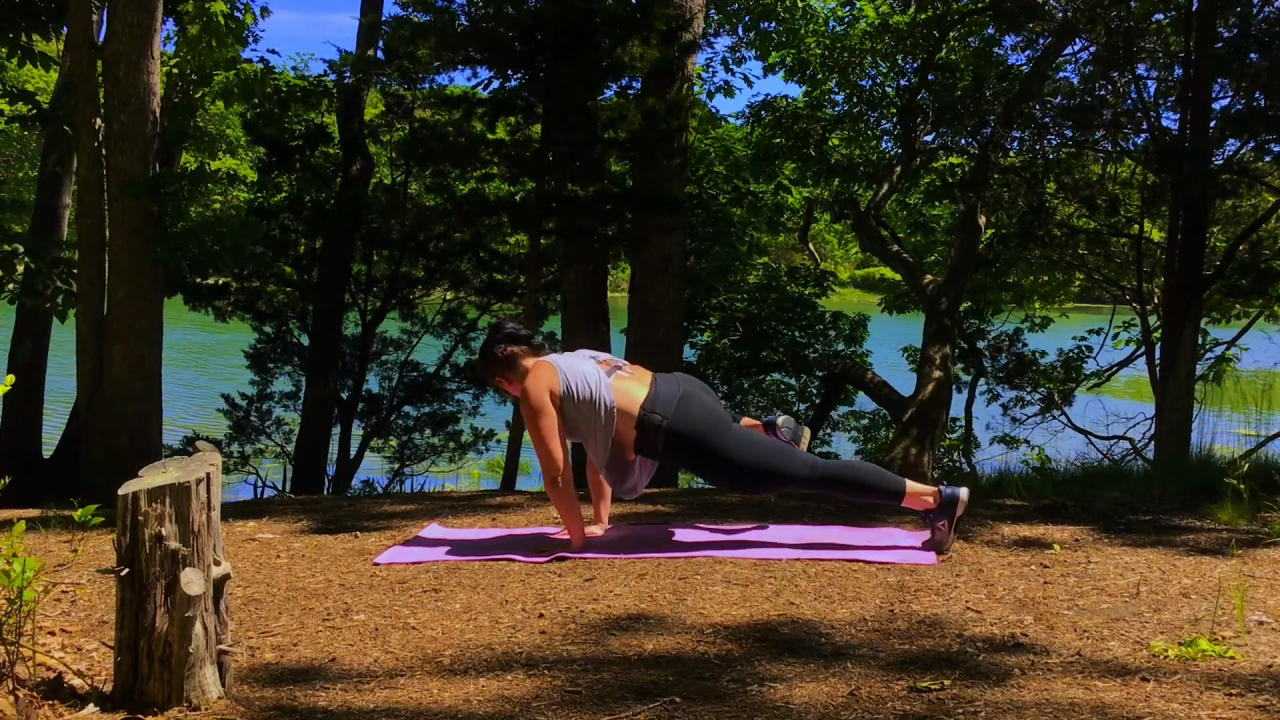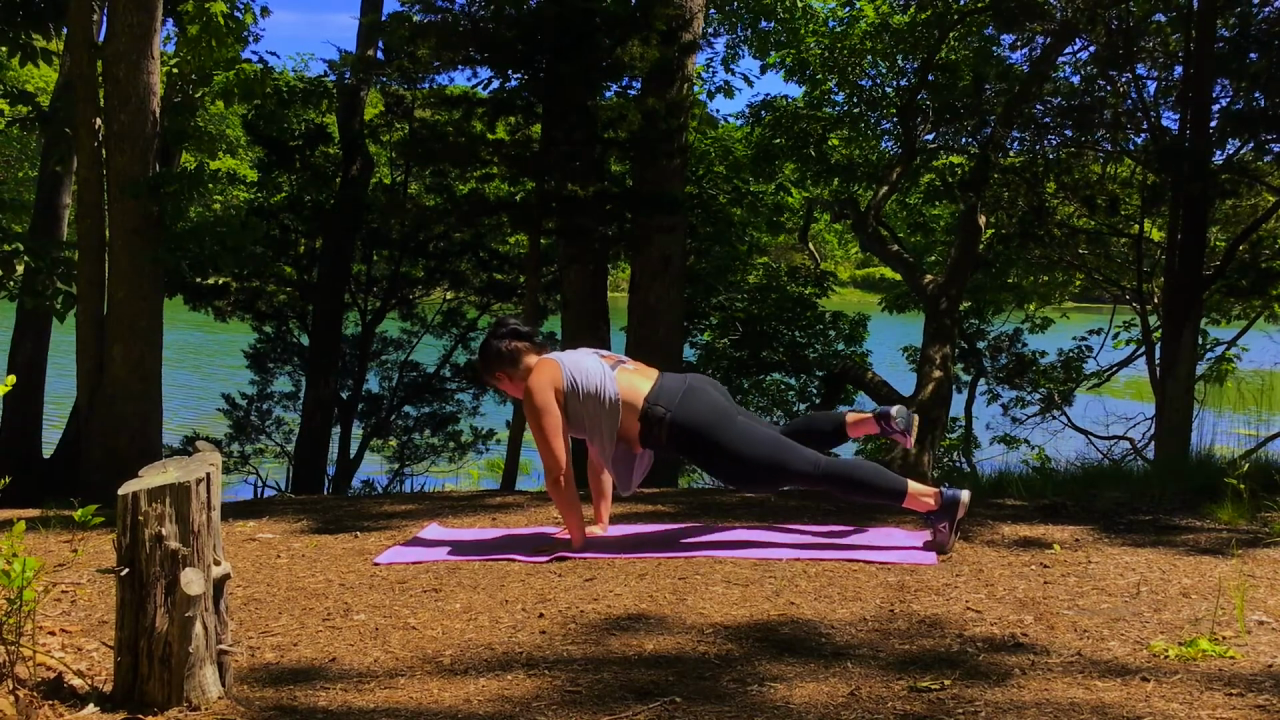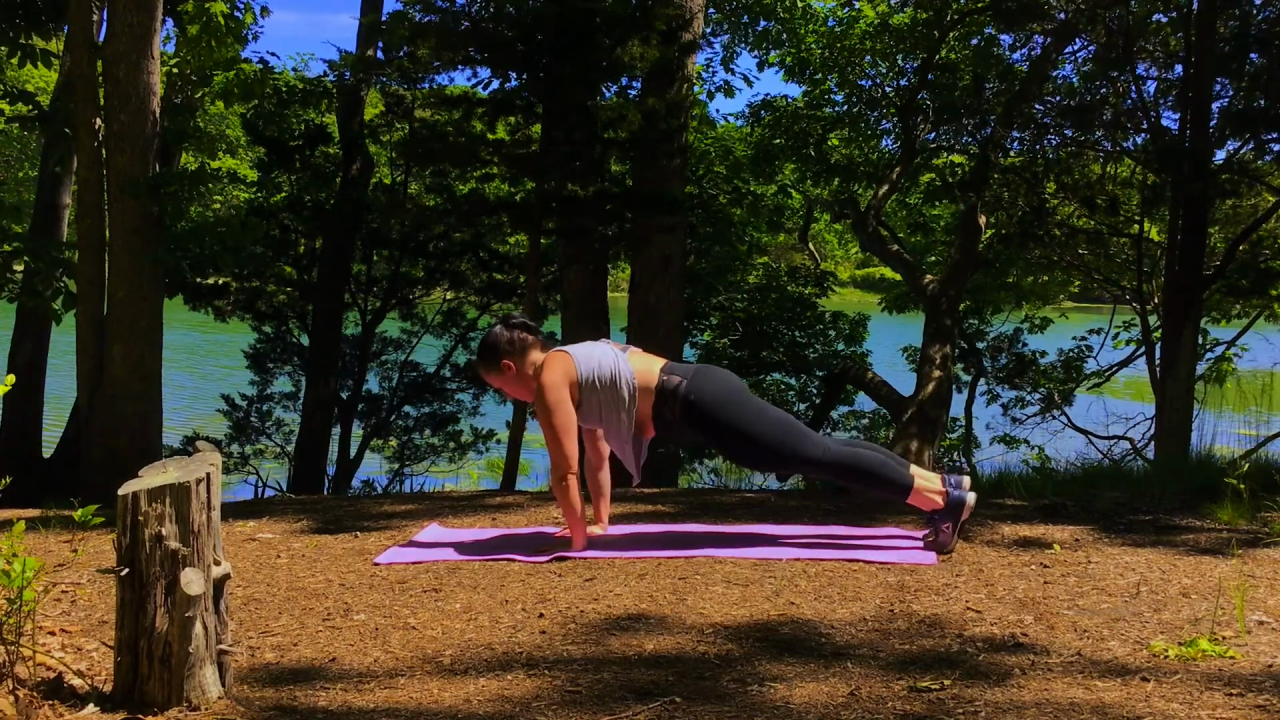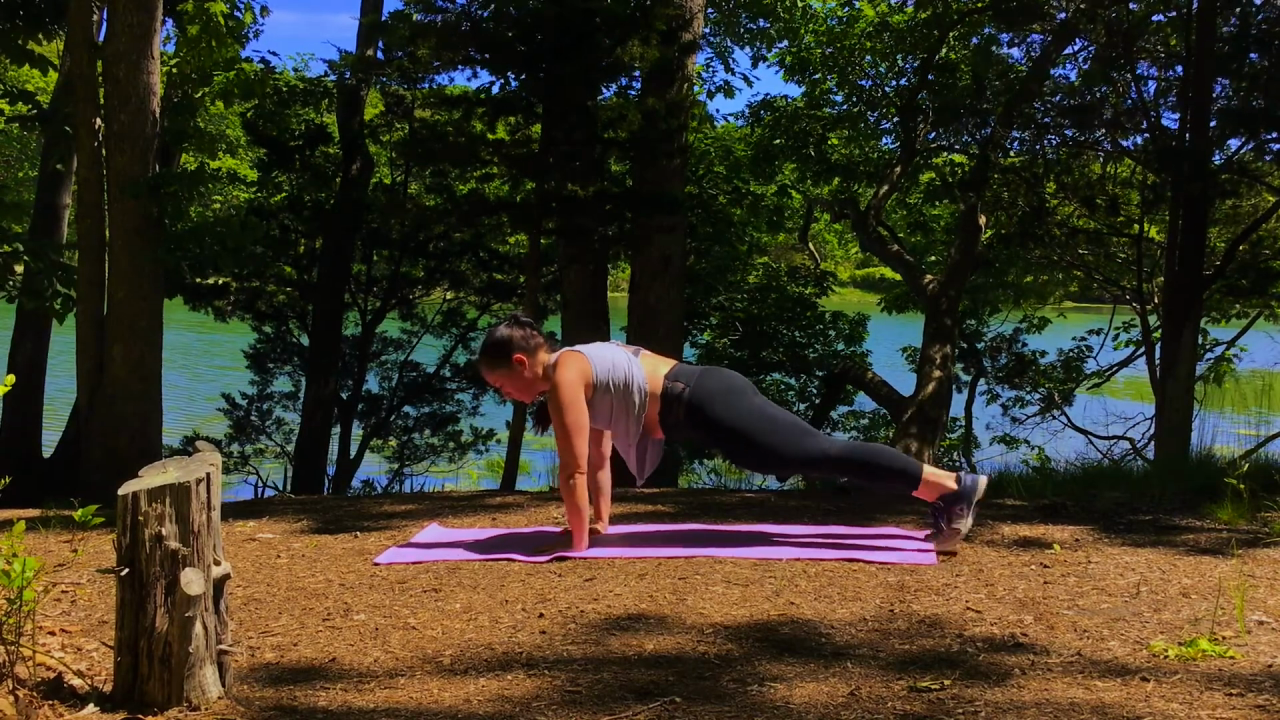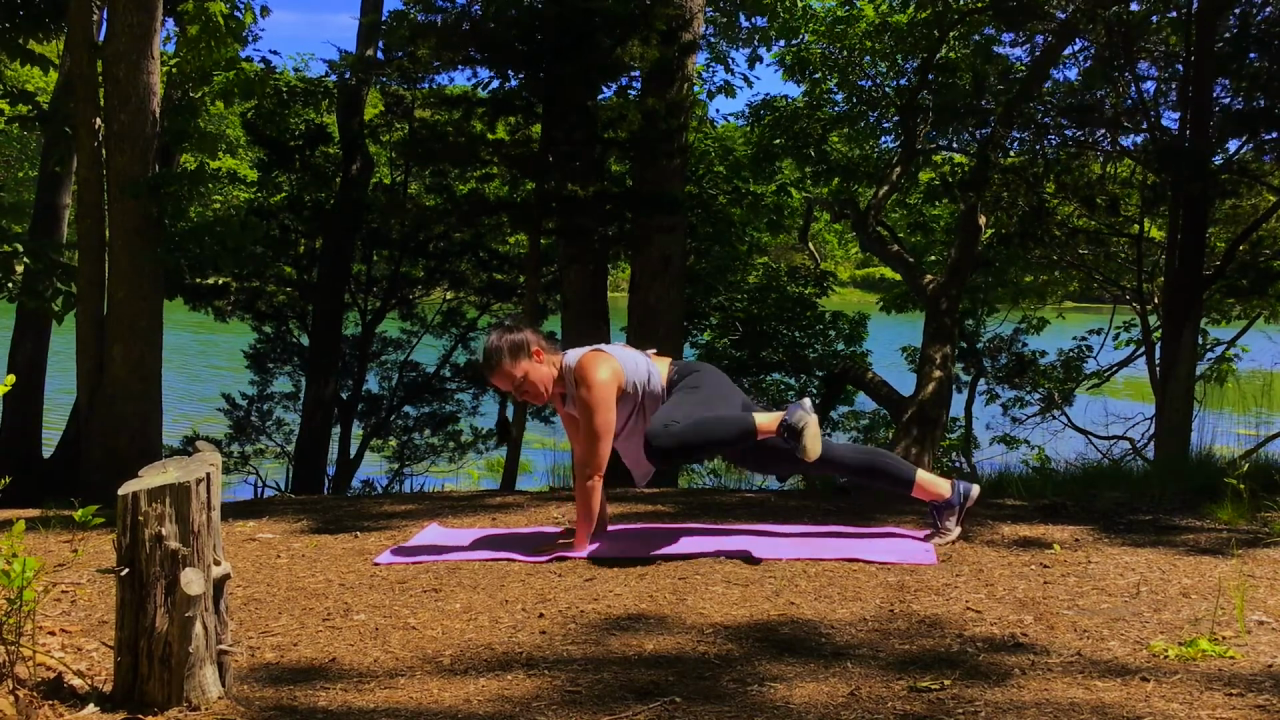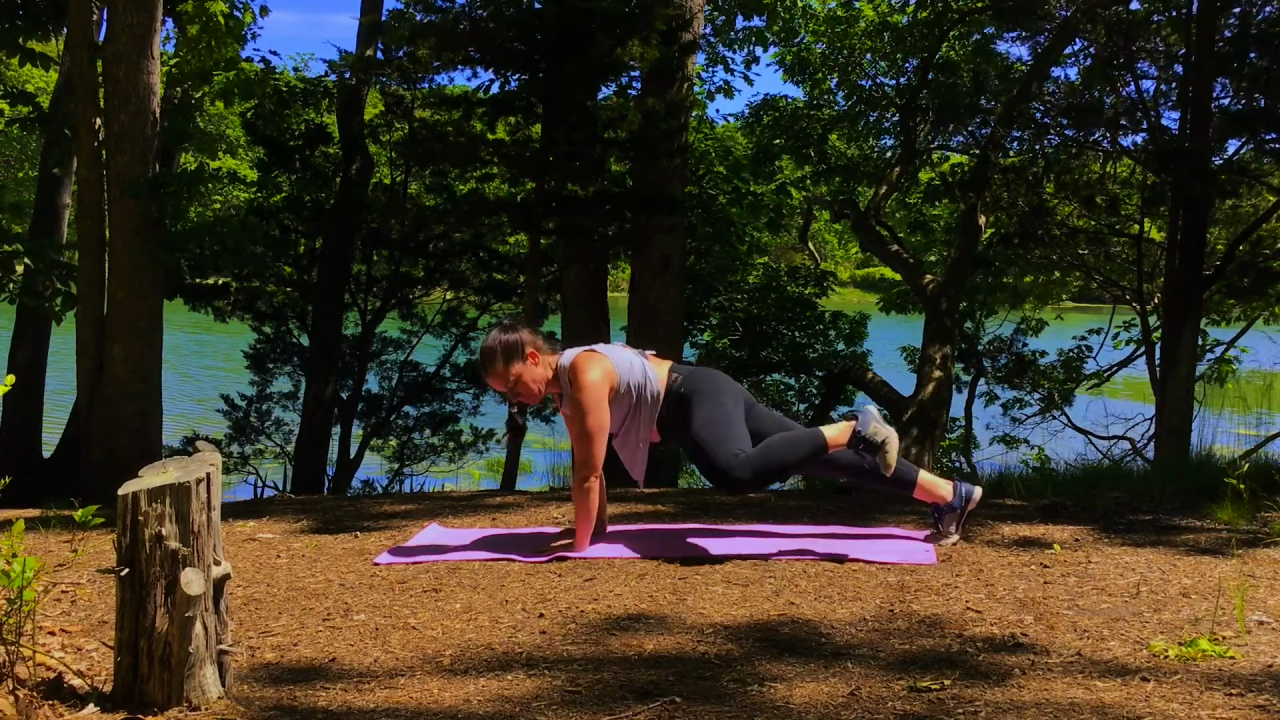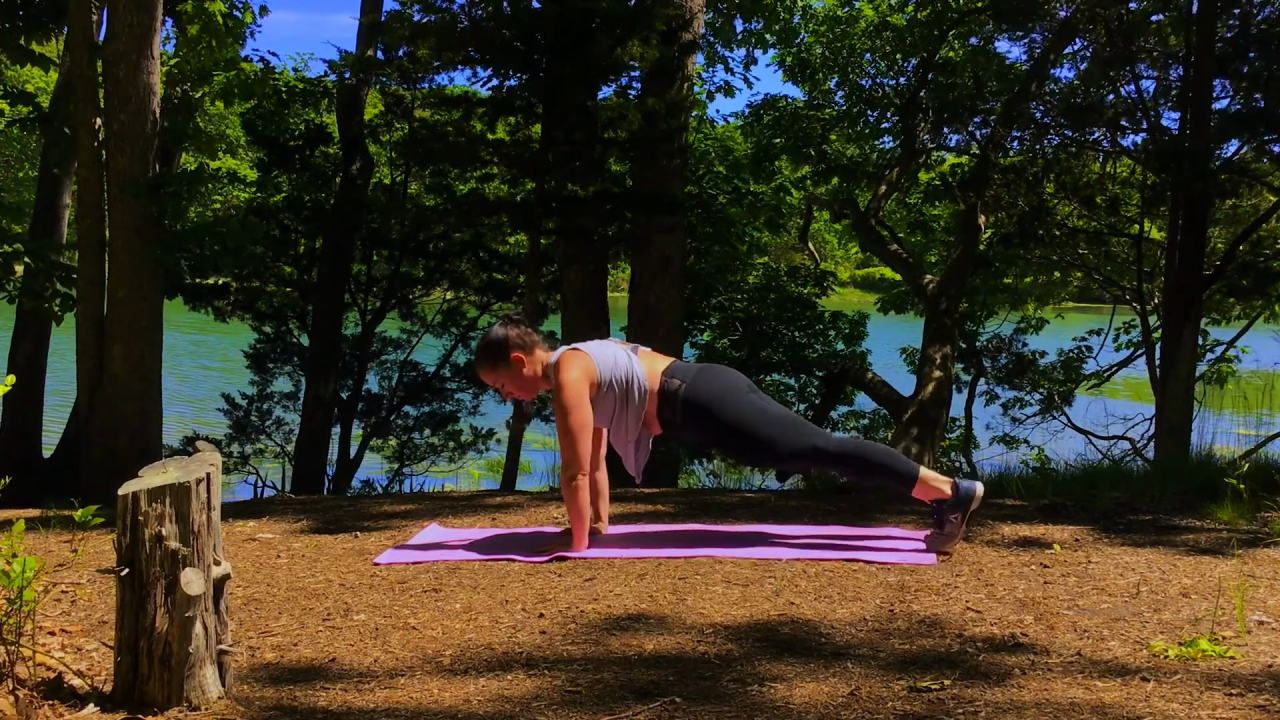
dt=0.4s
person 1, frame 1
left shoulder: (534, 386)
right shoulder: (576, 359)
left elbow: (556, 474)
right elbow: (598, 451)
left wrist: (578, 539)
right wrist: (600, 522)
left hip: (683, 429)
right hip: (684, 390)
left knee: (806, 473)
left ankle: (938, 499)
right ankle: (755, 429)
person 1, frame 2
left shoulder: (537, 384)
right shoulder: (575, 360)
left elbow: (557, 474)
right elbow: (599, 453)
left wrist: (578, 539)
right wrist: (601, 523)
left hip: (687, 422)
right hip: (693, 389)
left knee: (808, 468)
right knee: (794, 441)
left ankle: (939, 500)
right ankle: (881, 420)
person 1, frame 3
left shoulder: (548, 377)
right shoulder: (575, 364)
left elbow: (565, 471)
right elbow: (598, 454)
left wrist: (578, 539)
right wrist: (601, 522)
left hip: (701, 405)
right hip: (704, 389)
left knee: (817, 457)
right knee: (822, 447)
left ankle: (945, 501)
right ankle: (943, 482)
person 1, frame 4
left shoulder: (562, 377)
right shoulder: (578, 364)
left elbow: (573, 471)
right elbow: (598, 457)
left wrist: (579, 542)
right wrist: (601, 522)
left hip: (708, 406)
right hip: (714, 389)
left knee: (823, 455)
right knee: (826, 450)
left ankle: (956, 486)
right ankle: (944, 487)
person 1, frame 5
left shoulder: (592, 375)
right shoulder: (560, 387)
left elbow: (592, 470)
right elbow: (584, 458)
left wrist: (580, 541)
right wrist: (598, 521)
left hip: (700, 386)
right hip: (703, 401)
left knee: (660, 442)
right knee: (823, 456)
left ankle: (778, 421)
right ankle: (948, 493)
person 1, frame 6
left shoulder: (583, 374)
right shoulder: (560, 386)
left elbow: (589, 471)
right elbow: (585, 460)
left wrist: (580, 541)
right wrist: (598, 522)
left hip: (704, 395)
right hip: (709, 400)
left knee: (738, 474)
right knee: (827, 463)
left ankle: (853, 429)
right ankle: (950, 494)
person 1, frame 7
left shoulder: (566, 375)
right shoulder: (576, 365)
left elbow: (575, 470)
right elbow: (595, 459)
left wrist: (578, 543)
right wrist: (600, 521)
left hip: (707, 404)
right hip: (713, 387)
left knee: (823, 450)
right knee: (822, 453)
left ankle: (952, 491)
right ankle: (941, 499)
